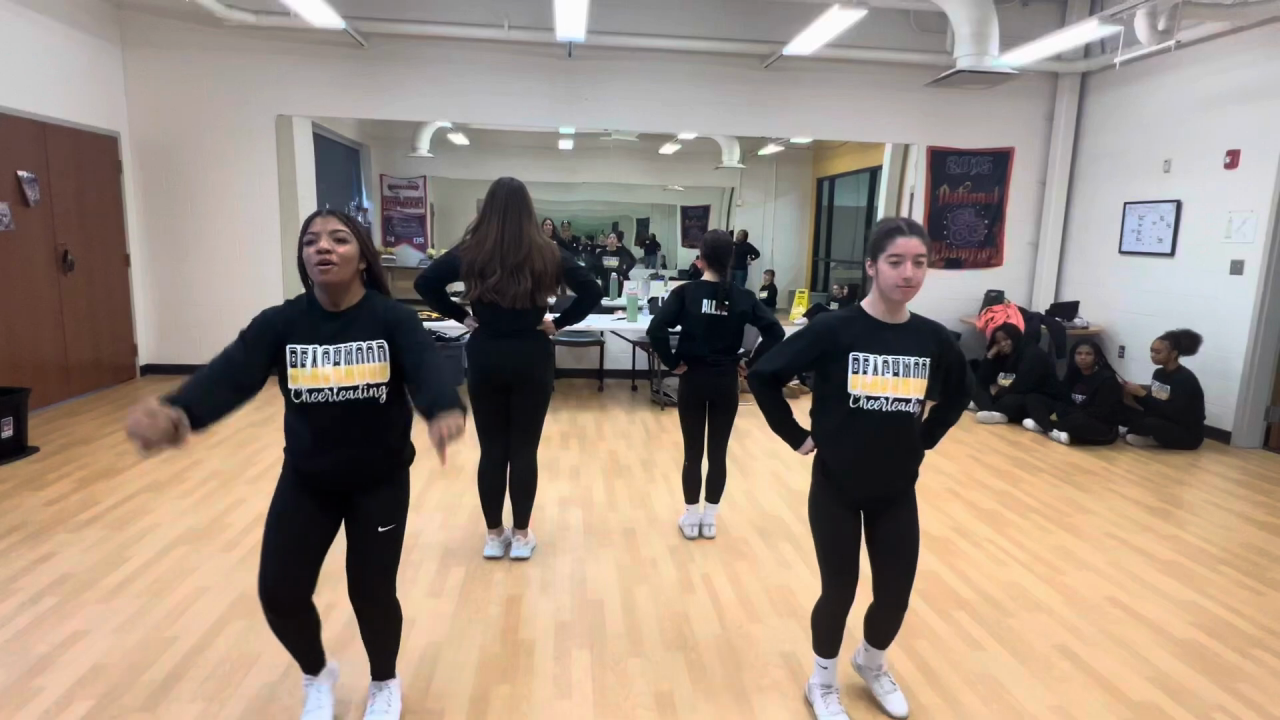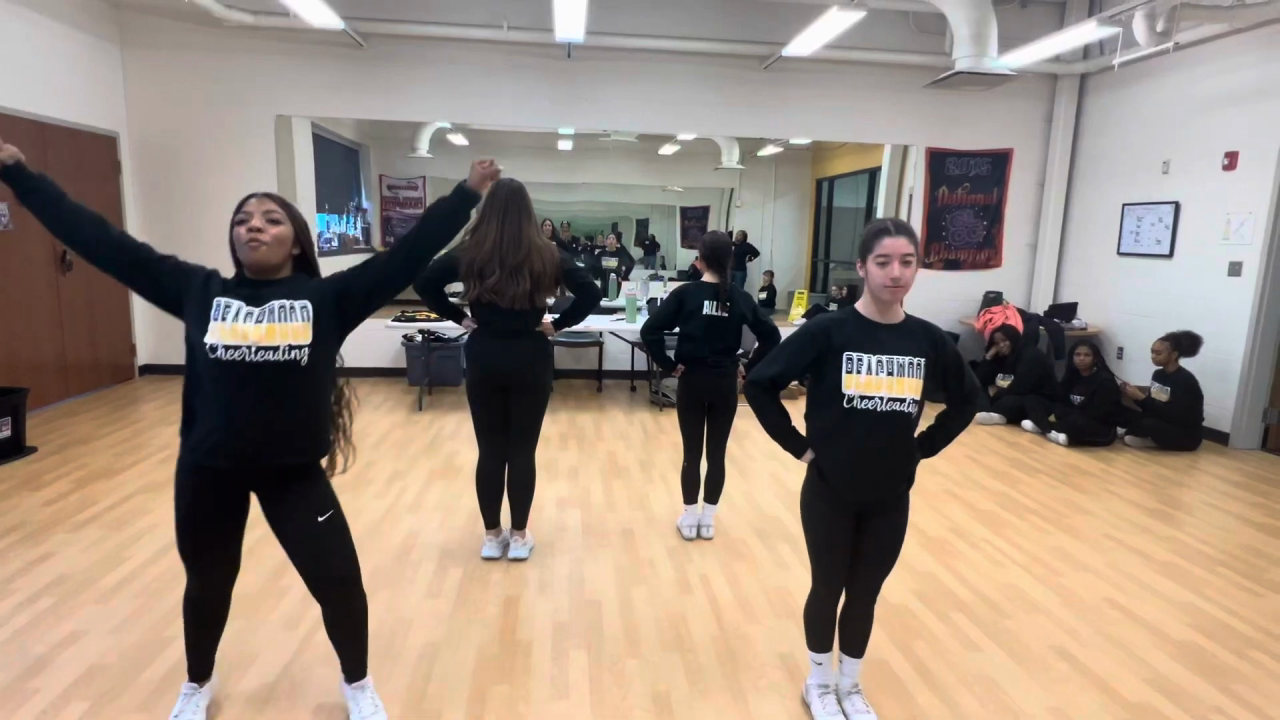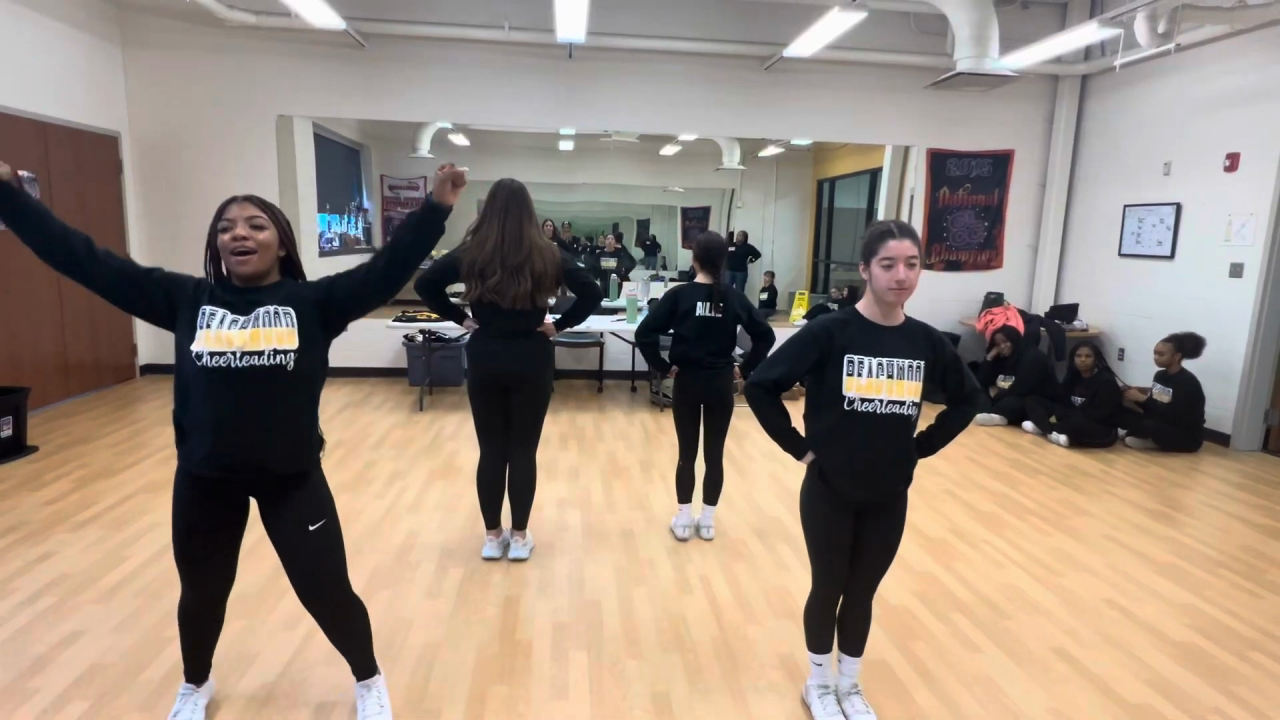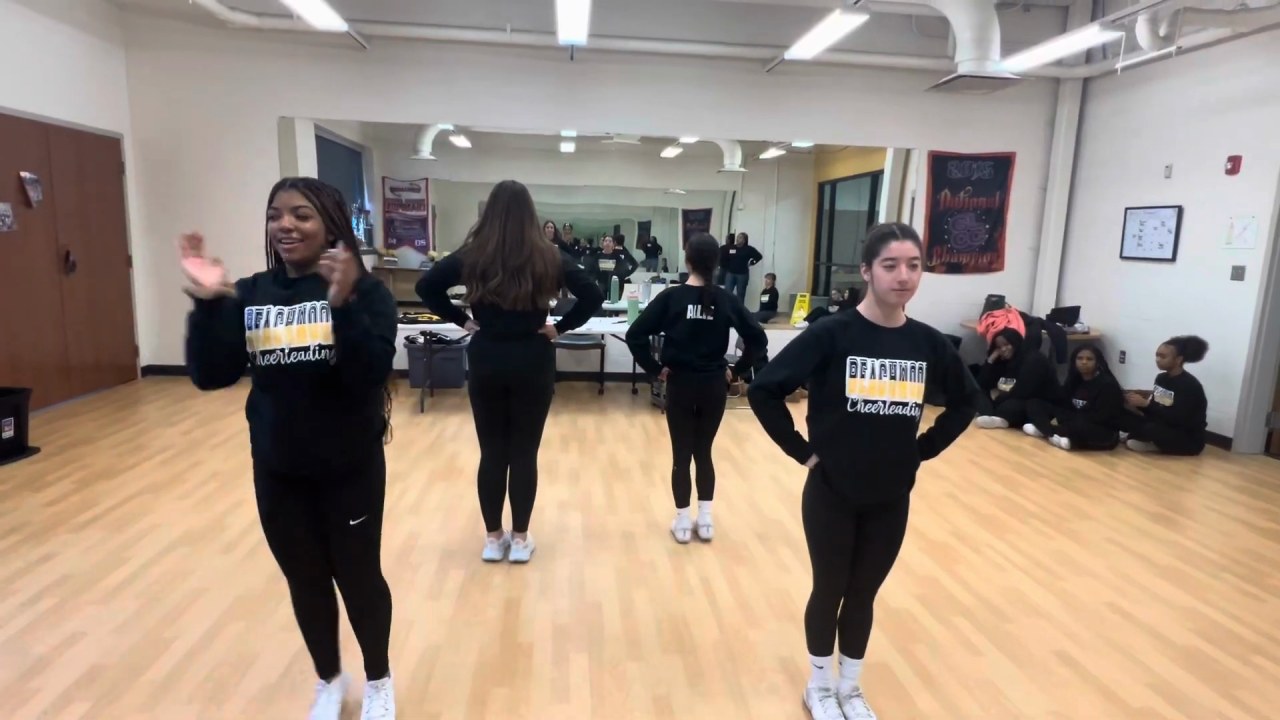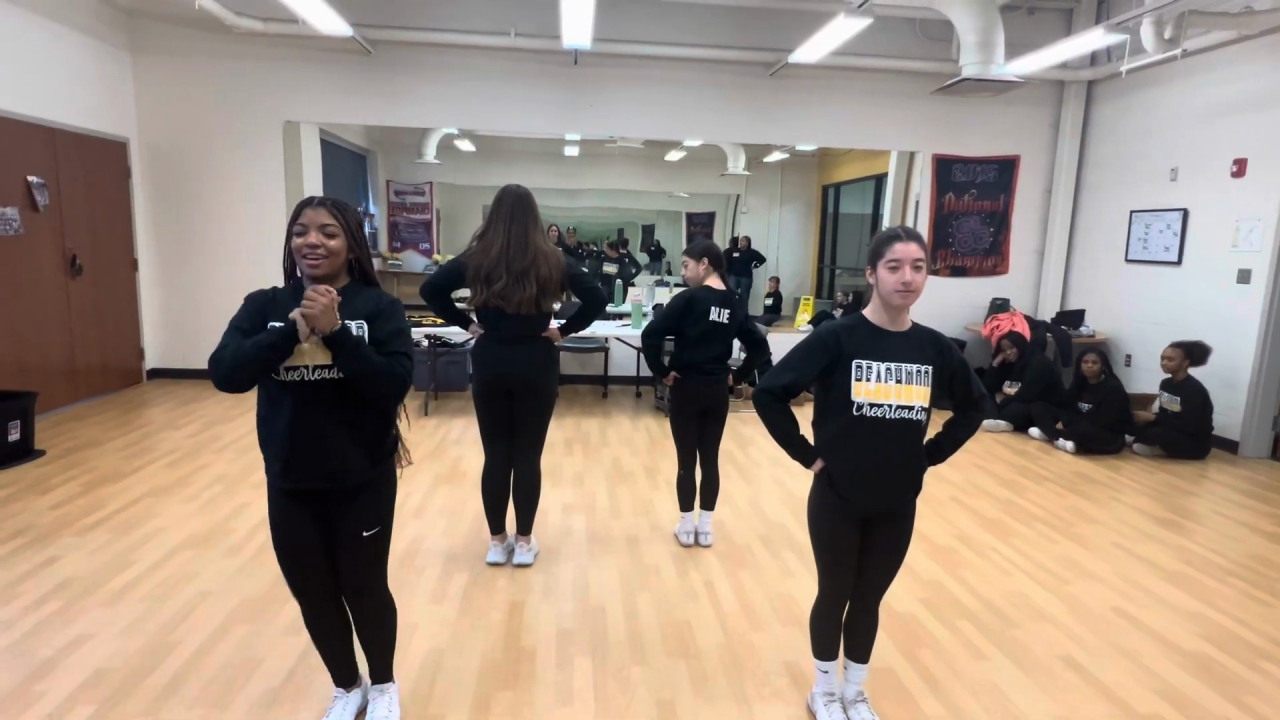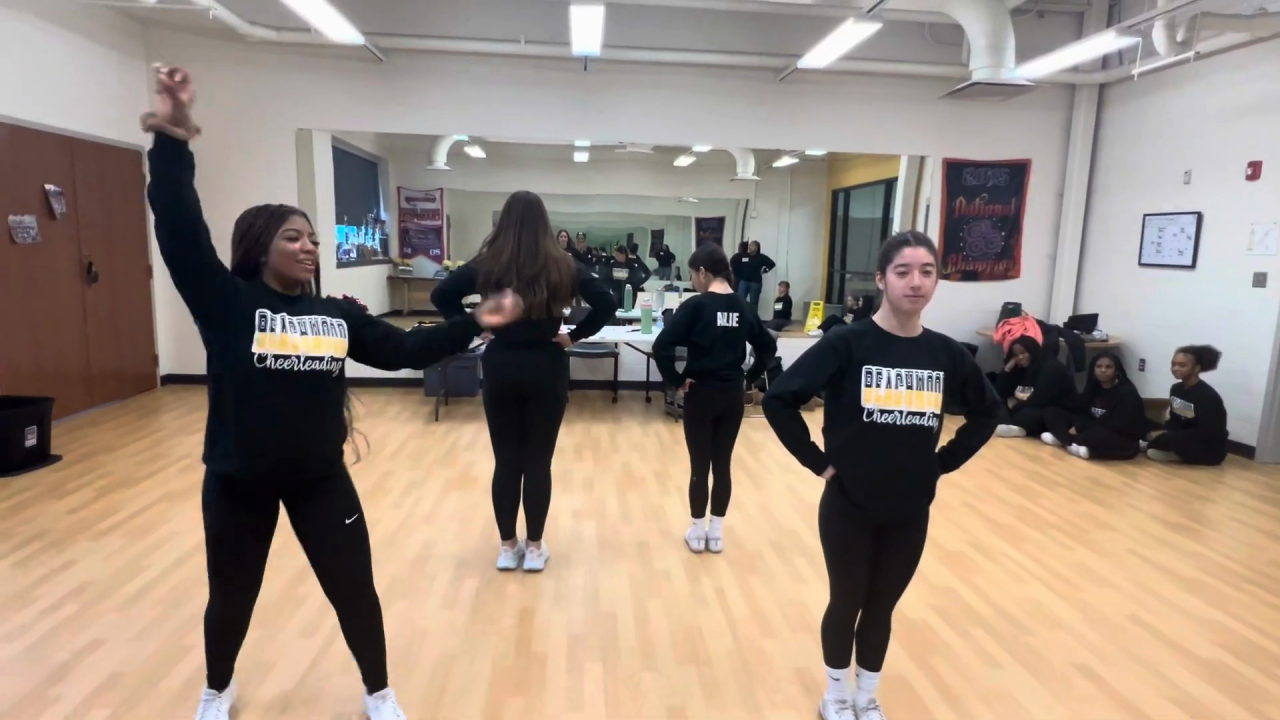
dt=0.4s
person 1, frame 1
left shoulder: (394, 321)
right shoulder: (280, 325)
left elbow: (430, 370)
right elbow: (227, 375)
left wrist: (445, 409)
right wrist: (176, 413)
left hip: (376, 482)
right hip: (306, 480)
left knee: (371, 593)
right knee: (281, 594)
right ankle: (316, 674)
person 1, frame 2
left shoulder: (328, 298)
right shoulder: (199, 291)
left elbow: (409, 254)
right elbow: (106, 243)
left wrist: (467, 193)
left hip: (295, 471)
right hip: (209, 469)
left knee: (340, 583)
right knee: (207, 586)
person 1, frame 3
left shoulder: (312, 303)
right shoulder: (186, 298)
left elbow: (387, 272)
right elbow: (88, 262)
left wrist: (435, 207)
left hip: (292, 477)
right hip: (205, 479)
left knee: (329, 592)
right knee: (202, 592)
person 1, frame 4
left shoulder: (366, 292)
right shoulder: (249, 295)
left elbow: (372, 369)
right elbow: (209, 374)
left wrist: (343, 302)
right wrist: (207, 302)
left hip: (351, 465)
right hip: (277, 466)
left knee: (358, 576)
right knee: (305, 581)
person 1, frame 5
left shoulder: (379, 308)
right shoulder: (264, 307)
left elbow: (393, 386)
right elbow: (225, 373)
left wrist: (336, 333)
right wrist: (293, 333)
left hip: (363, 479)
right hip: (291, 481)
left knee: (364, 588)
right knee: (313, 595)
person 1, frame 6
left shoulder: (339, 317)
right shoulder: (229, 304)
left elbow: (404, 349)
right elbow: (178, 228)
left wrist: (474, 322)
right wrist: (171, 137)
left hip: (318, 482)
right hip: (238, 481)
left knee: (353, 592)
right knee: (231, 597)
person 2, frame 1
left shoulder: (934, 339)
right shoulder: (834, 330)
left elbow: (957, 395)
right elbow: (763, 375)
left wrist: (922, 441)
right wrist: (798, 437)
left hip: (897, 492)
right hip: (836, 489)
left knee: (896, 595)
right knee: (839, 591)
left ankle: (872, 662)
person 2, frame 2
left shoulder: (928, 339)
right shoulder: (827, 331)
left elbow: (967, 398)
right elbow: (759, 384)
left wrist: (923, 447)
right wrist: (799, 444)
left hip: (891, 496)
right hip: (829, 491)
left knee: (865, 594)
right knee: (828, 589)
person 2, frame 3
left shoulder: (927, 341)
right shoulder: (828, 332)
left elbow: (967, 399)
right elbow: (760, 386)
left wrist: (922, 446)
right wrist: (799, 446)
left hip: (888, 496)
right hip: (829, 491)
left knee: (862, 592)
right knee: (827, 588)
person 2, frame 4
left shoulder: (929, 342)
right shoulder: (831, 334)
left elbow: (965, 401)
right elbow: (764, 390)
left wrist: (924, 449)
right wrist: (802, 450)
left hip: (891, 498)
right hip: (831, 493)
left knee: (864, 594)
right knee: (829, 590)
person 2, frame 5
left shoulder: (935, 347)
right shoulder: (836, 338)
left elbow: (973, 406)
right elbow: (768, 393)
left wrist: (931, 455)
right wrist: (808, 454)
left hip: (898, 504)
right hip: (837, 499)
left knee: (869, 600)
right knee: (834, 595)
person 2, frame 6
left shoulder: (947, 353)
right shoulder: (846, 343)
left elbow: (986, 413)
right elbow: (778, 400)
left wrist: (943, 462)
right wrist: (818, 461)
left hip: (910, 511)
right hip: (849, 506)
left knee: (882, 607)
right knee: (846, 603)
person 3, frame 1
left shoulder: (470, 253)
right shoulder: (547, 255)
left elbow: (425, 283)
right elbow: (592, 292)
left wrist: (461, 316)
right wrist: (559, 322)
left hip: (485, 359)
right hip: (531, 359)
left knee: (491, 449)
right knee: (524, 451)
left ankle: (494, 535)
right ankle: (520, 535)
person 3, frame 2
left shoulder: (469, 254)
right shoulder: (545, 256)
left elbow: (423, 283)
right elbow: (591, 293)
left wrist: (459, 317)
right wrist: (558, 323)
left hip: (483, 359)
right hip: (530, 360)
left knee: (489, 450)
right knee: (522, 451)
left ankle: (492, 535)
right ankle: (518, 536)
person 3, frame 3
left shoulder: (470, 254)
right shoulder: (547, 256)
left elbow: (424, 284)
right elbow: (592, 293)
left wrist: (460, 317)
right wrist: (559, 324)
left hip: (484, 359)
right hip: (531, 360)
left knee: (490, 451)
right knee: (523, 451)
left ankle: (492, 536)
right ankle: (519, 536)
person 3, frame 4
left shoulder: (471, 256)
right shoulder: (547, 258)
left elbow: (426, 287)
right elbow: (593, 296)
left wrist: (462, 320)
right wrist: (560, 327)
left hip: (485, 361)
right hip: (532, 362)
left knee: (491, 452)
right knee: (524, 453)
left ankle: (493, 538)
right ankle: (520, 539)
person 3, frame 5
left shoulder: (476, 259)
right shoulder: (552, 261)
left elbow: (430, 289)
right elbow: (597, 298)
left wrist: (466, 323)
right wrist: (564, 329)
left hip: (490, 364)
right hip: (536, 365)
left knee: (495, 455)
right knee: (528, 456)
left ankle: (497, 541)
right ankle: (524, 542)
person 3, frame 6
left shoulder: (486, 265)
right shoulder: (561, 267)
left elbow: (443, 296)
right elbow: (606, 303)
right wrist: (574, 335)
left hip: (500, 369)
right hip: (546, 370)
left knee: (506, 460)
right knee: (538, 461)
left ankle: (507, 546)
right ankle: (534, 547)
person 4, frame 1
left shoulder: (685, 292)
right shoulder: (741, 297)
left elbow: (656, 329)
right elbow: (775, 331)
left wrist: (673, 362)
right wrist: (750, 365)
left hip: (693, 380)
right hip: (726, 382)
left knee: (693, 452)
right knee: (718, 452)
left ankle: (691, 517)
right ankle: (709, 519)
person 4, frame 2
left shoulder: (685, 293)
right shoulder: (740, 298)
left elbow: (650, 331)
right elbow: (771, 336)
left wrist: (669, 365)
right wrist: (749, 368)
left hip: (692, 380)
right hip: (726, 382)
left knee: (691, 452)
right knee: (717, 453)
left ankle: (689, 518)
right ankle: (708, 519)
person 4, frame 3
left shoulder: (679, 295)
right shoulder: (734, 298)
left elbow: (644, 334)
right elbow: (765, 336)
left wrist: (663, 367)
right wrist: (744, 368)
left hip: (687, 381)
right hip: (722, 383)
left knee: (687, 452)
right knee: (715, 453)
left ankle: (683, 519)
right ankle: (707, 520)
person 4, frame 4
left shoulder: (671, 297)
right shoulder: (726, 300)
left elbow: (635, 335)
right elbow: (758, 338)
left wrist: (655, 368)
right wrist: (736, 369)
left hip: (680, 384)
right hip: (714, 385)
left knee: (681, 455)
right knee: (704, 452)
left ankle: (683, 523)
right ankle: (705, 519)
person 4, frame 5
left shoulder: (690, 298)
right shoulder: (734, 304)
left elbow: (651, 334)
right elbow: (760, 347)
left wrist: (662, 371)
right wrist: (737, 375)
left hip: (686, 388)
right hip: (718, 390)
left knee: (686, 460)
right knee: (710, 459)
left ankle: (686, 526)
right ankle: (705, 526)
person 4, frame 6
left shoulder: (696, 306)
right shoulder: (743, 307)
left elbow: (662, 346)
right elbow: (768, 346)
left wrist: (676, 380)
right wrist: (748, 377)
left hip: (701, 394)
right hip: (733, 395)
left knee: (700, 466)
right knee: (722, 464)
left ankle: (697, 531)
right ankle: (716, 532)
